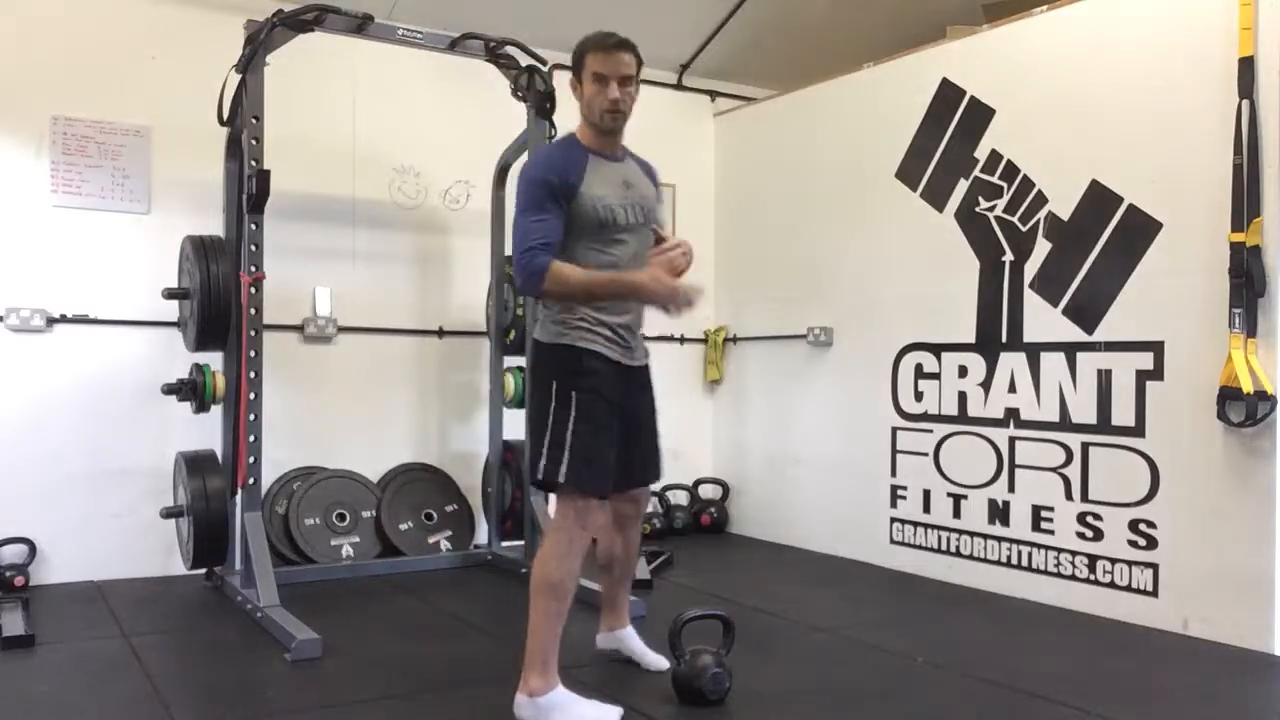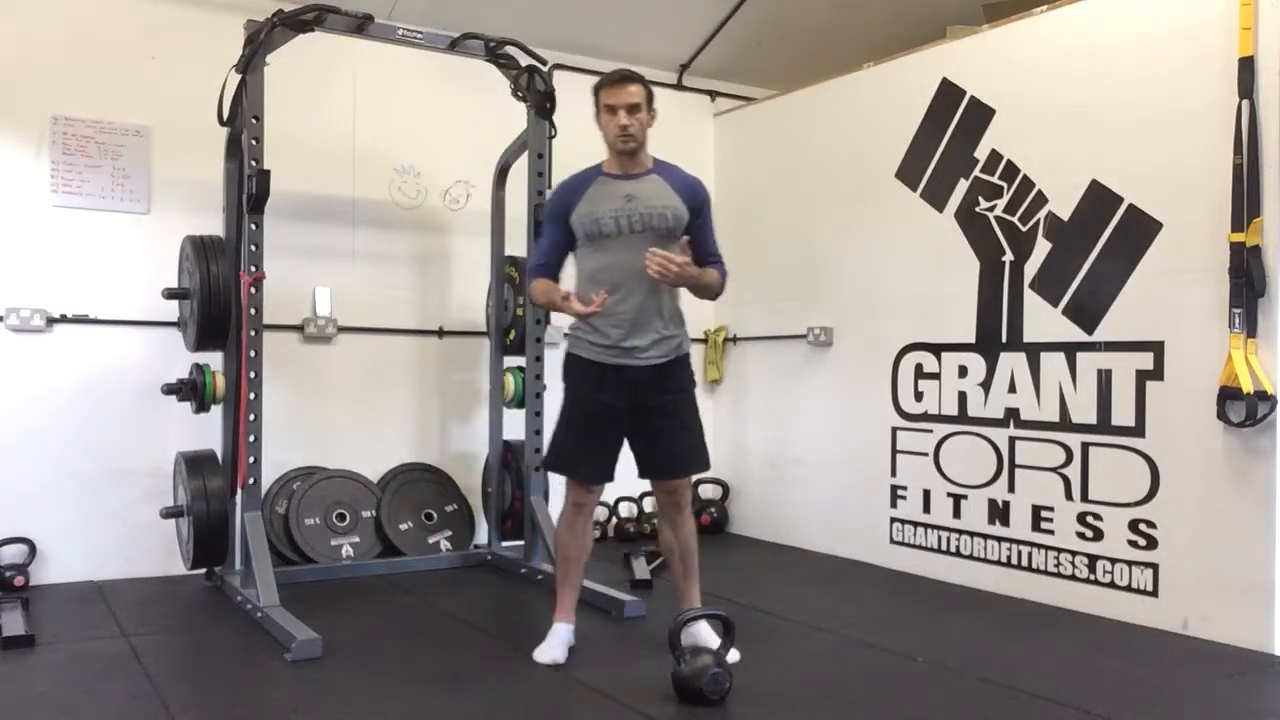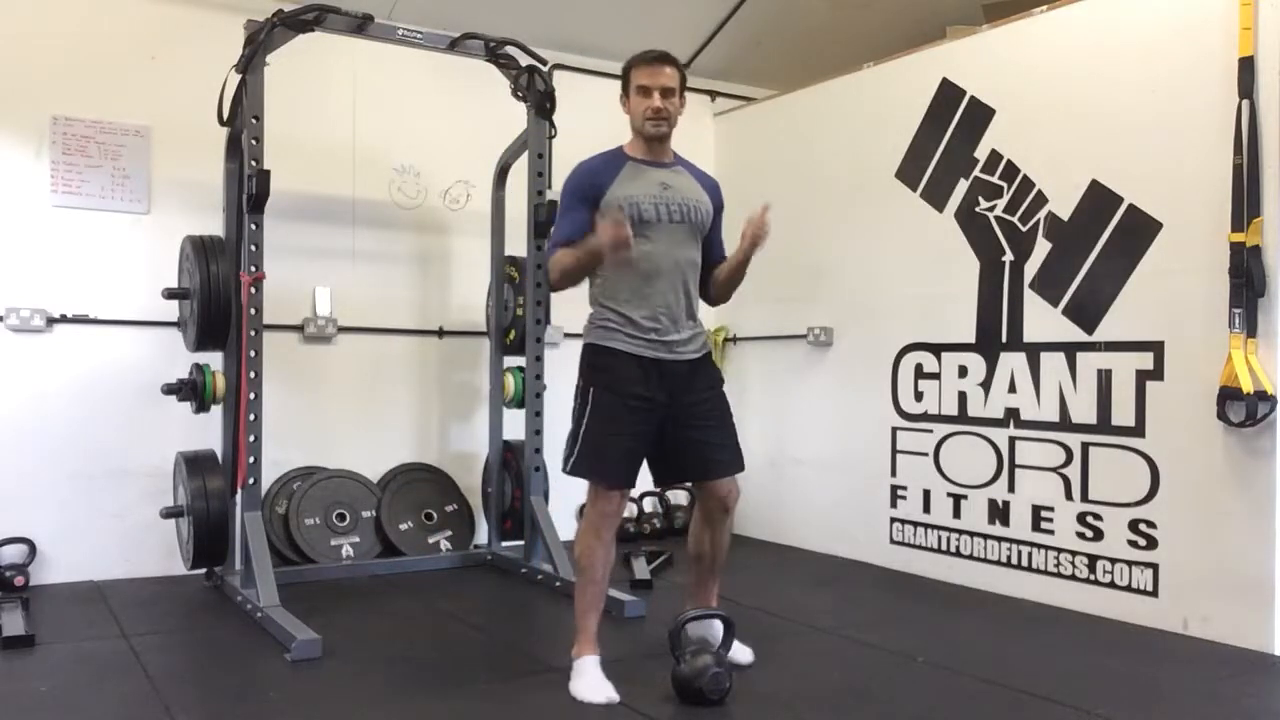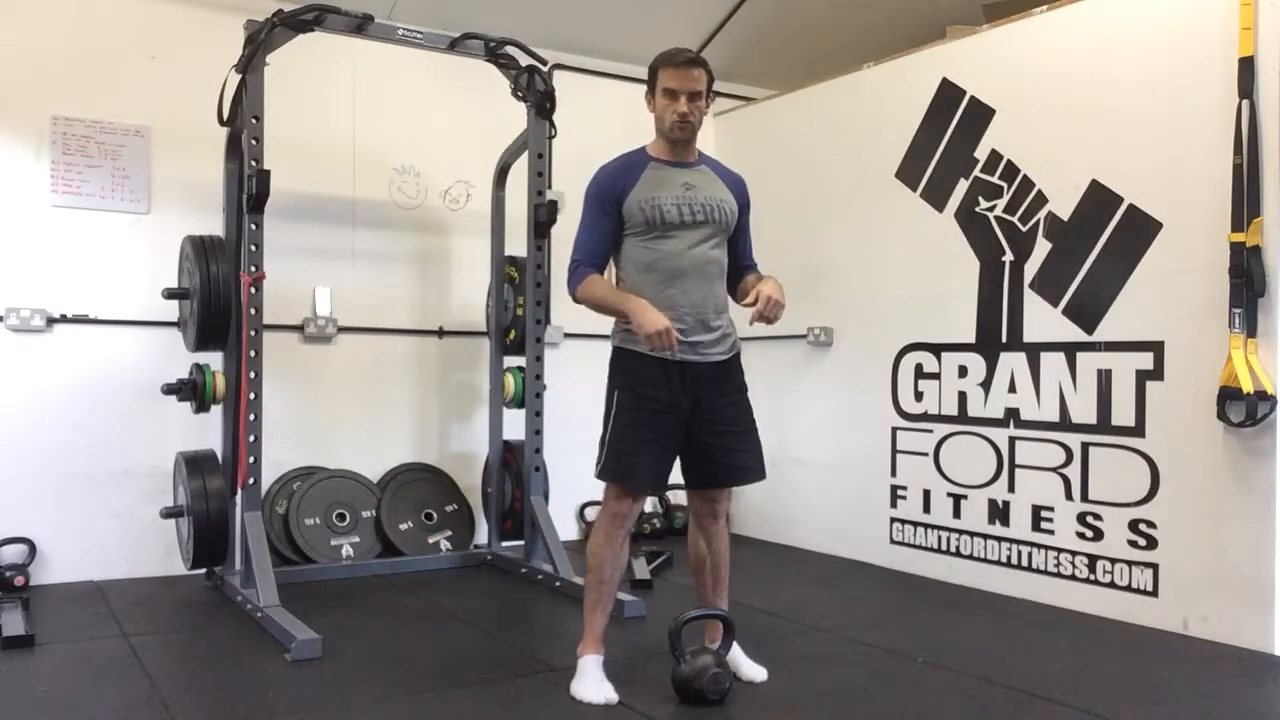
dt=1s
person 1, frame 1
left shoulder: (643, 174)
right shoulder: (552, 168)
left elbow: (641, 265)
right elbow: (532, 272)
left wrist: (671, 260)
right wrist: (637, 283)
left hip: (629, 362)
right hip: (573, 358)
left knee: (629, 503)
right knee: (578, 511)
left ankle: (616, 626)
person 1, frame 2
left shoulder: (686, 190)
right shoulder: (571, 195)
left elbow: (715, 283)
right elbow: (539, 277)
left wrist: (687, 273)
right wrist: (561, 299)
left hip: (664, 365)
right hip: (594, 365)
left knee: (675, 495)
right knee: (580, 496)
left ankle: (694, 620)
right ankle: (563, 623)
person 1, frame 3
left shoulder: (704, 187)
right shoulder: (595, 175)
left elbow: (714, 289)
right elbow: (555, 276)
left wrist: (746, 251)
right wrist: (593, 249)
left hip: (690, 361)
right hip: (618, 359)
left knee: (720, 494)
right knee: (606, 503)
left ankle: (705, 620)
right ankle: (586, 654)
person 1, frame 4
left shoulder: (730, 186)
right shoulder: (617, 179)
right elbow: (582, 277)
left wrist: (765, 283)
right wrist: (634, 306)
left hip: (719, 366)
right hip: (645, 365)
left knee: (713, 506)
right knee: (621, 506)
left ankle: (716, 640)
right ankle: (590, 654)
